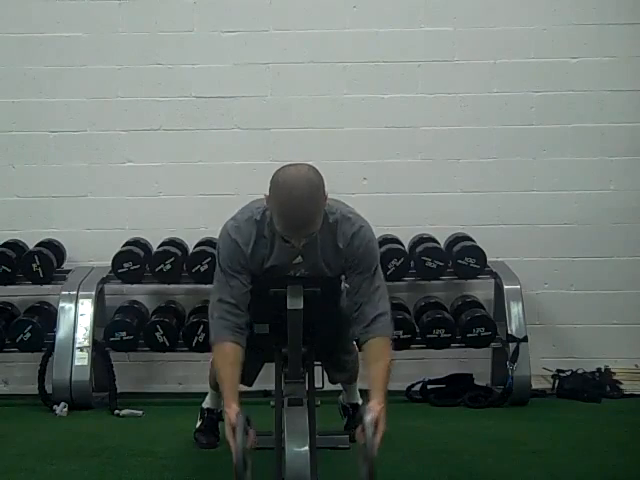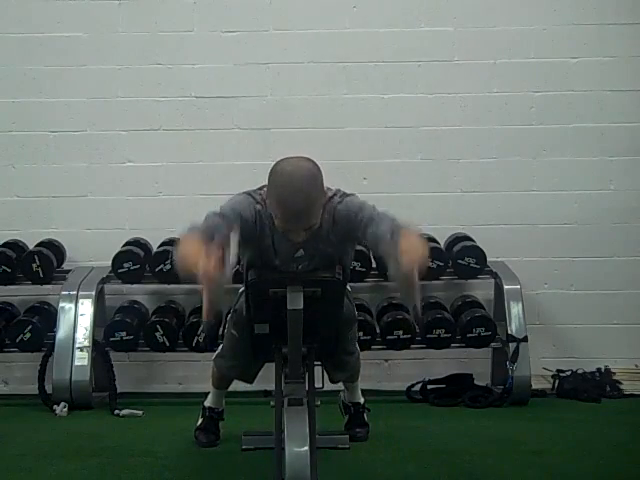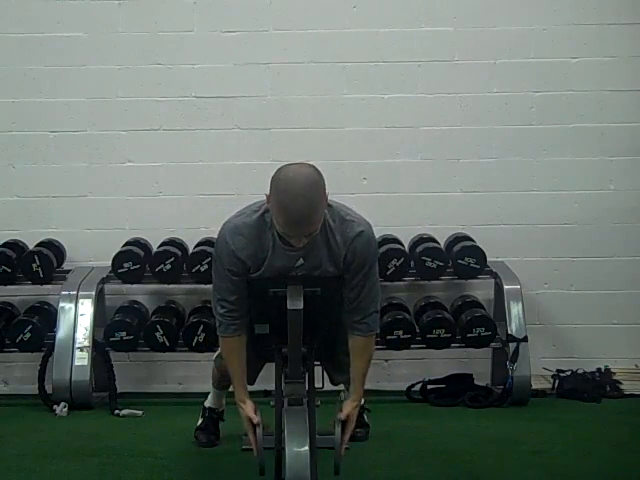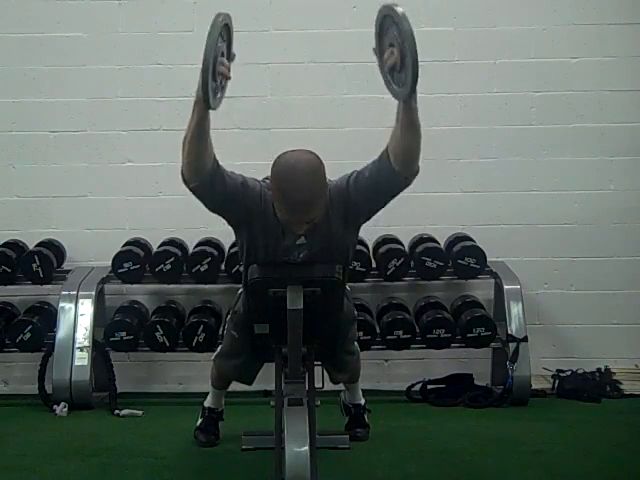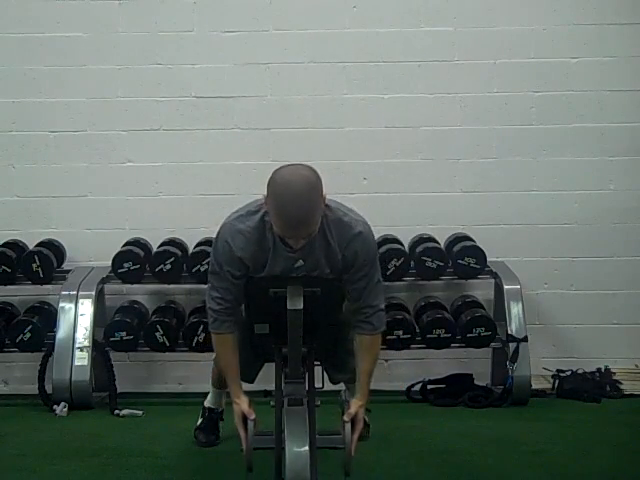
dt=1s
person 1, frame 1
left shoulder: (354, 232)
right shoulder: (239, 233)
left elbow: (373, 315)
right elbow: (227, 319)
left wrist: (377, 398)
right wrist: (231, 403)
left knee: (346, 364)
right knee: (229, 357)
left ankle: (351, 401)
right ankle: (212, 406)
person 1, frame 2
left shoulder: (345, 210)
right shoulder: (247, 209)
left elbow: (400, 237)
right elbow: (189, 246)
left wrist: (410, 259)
right wrist: (202, 264)
left knee: (346, 358)
right knee: (231, 357)
left ankle: (354, 401)
right ankle: (213, 405)
person 1, frame 3
left shoulder: (356, 235)
right shoulder: (236, 235)
left elbow: (363, 319)
right elbow: (230, 318)
left wrist: (356, 396)
right wrist: (242, 396)
left knee: (346, 362)
right knee: (230, 361)
left ankle: (350, 398)
right ankle: (214, 406)
person 1, frame 4
left shoulder: (346, 200)
right shoulder: (249, 202)
left elbow: (403, 169)
right elbow: (196, 177)
left wrist: (406, 98)
right wrist: (202, 103)
left knee: (346, 366)
right knee: (228, 365)
left ankle: (354, 401)
right ankle: (213, 406)
person 1, frame 5
left shoulder: (354, 234)
right shoulder: (236, 234)
left elbow: (368, 315)
right elbow: (222, 315)
left wrist: (362, 395)
right wrist: (236, 393)
left knee: (346, 362)
right knee: (229, 359)
left ankle: (349, 397)
right ankle: (213, 406)
